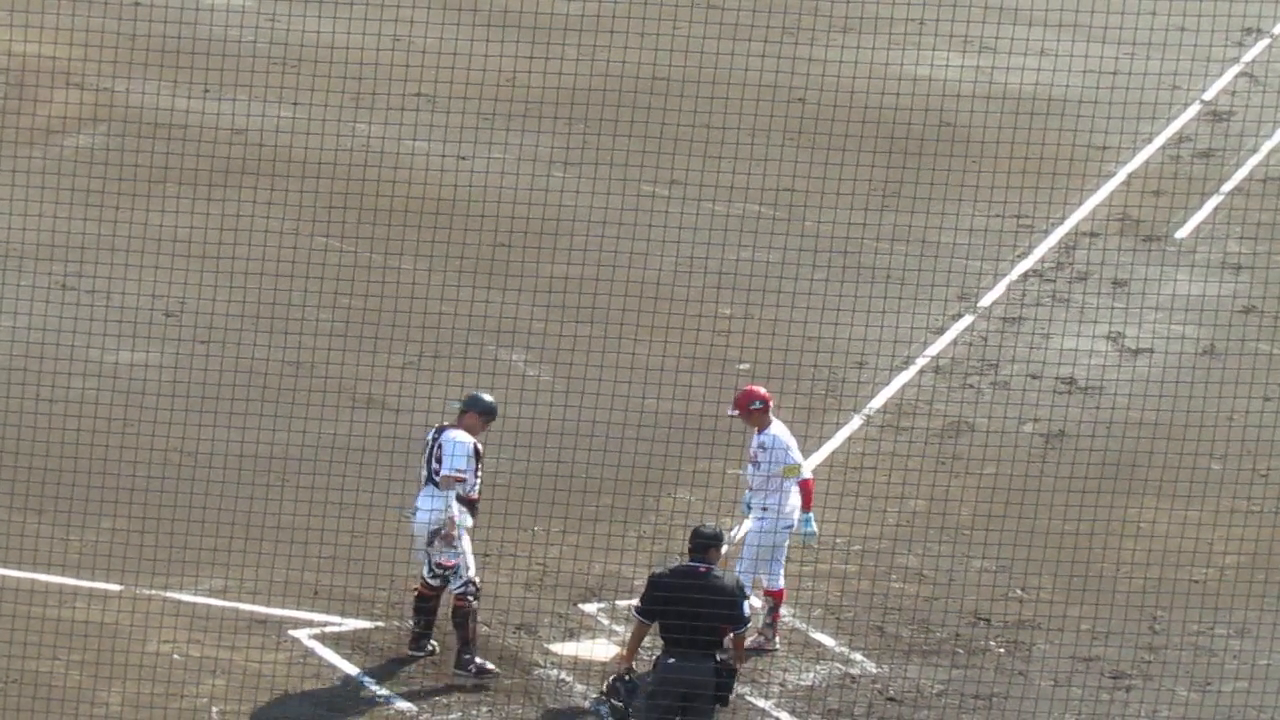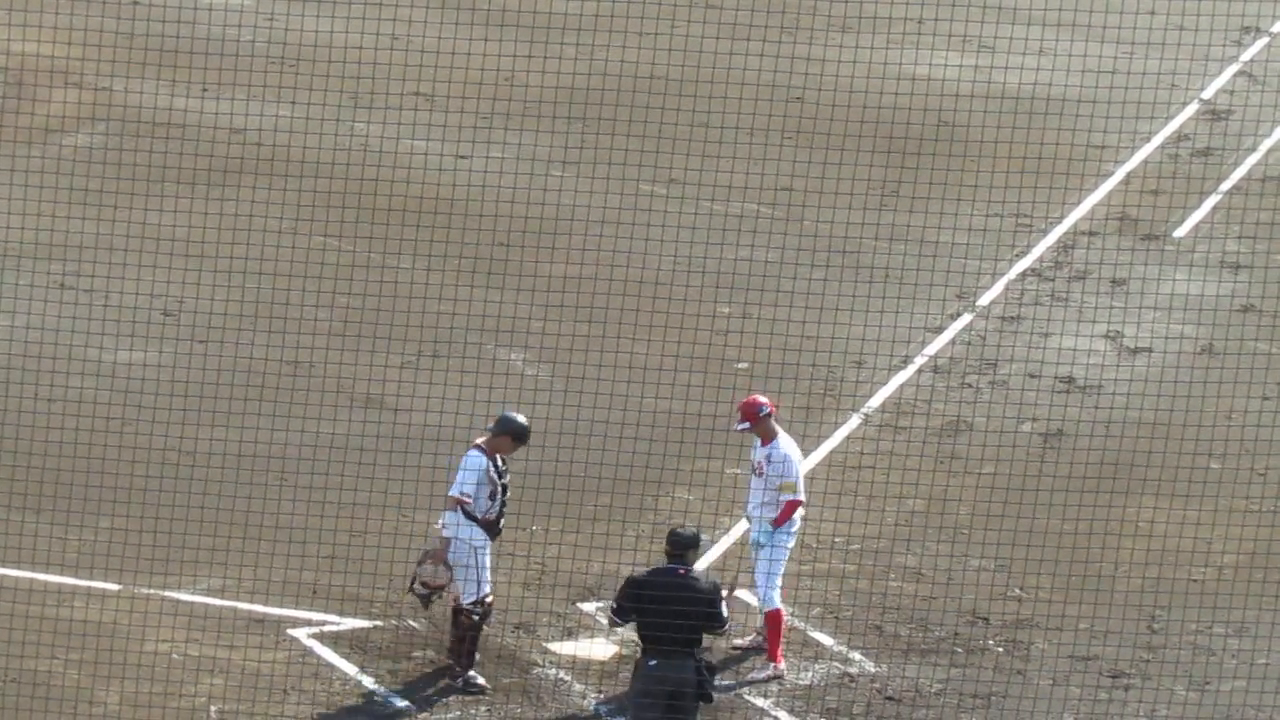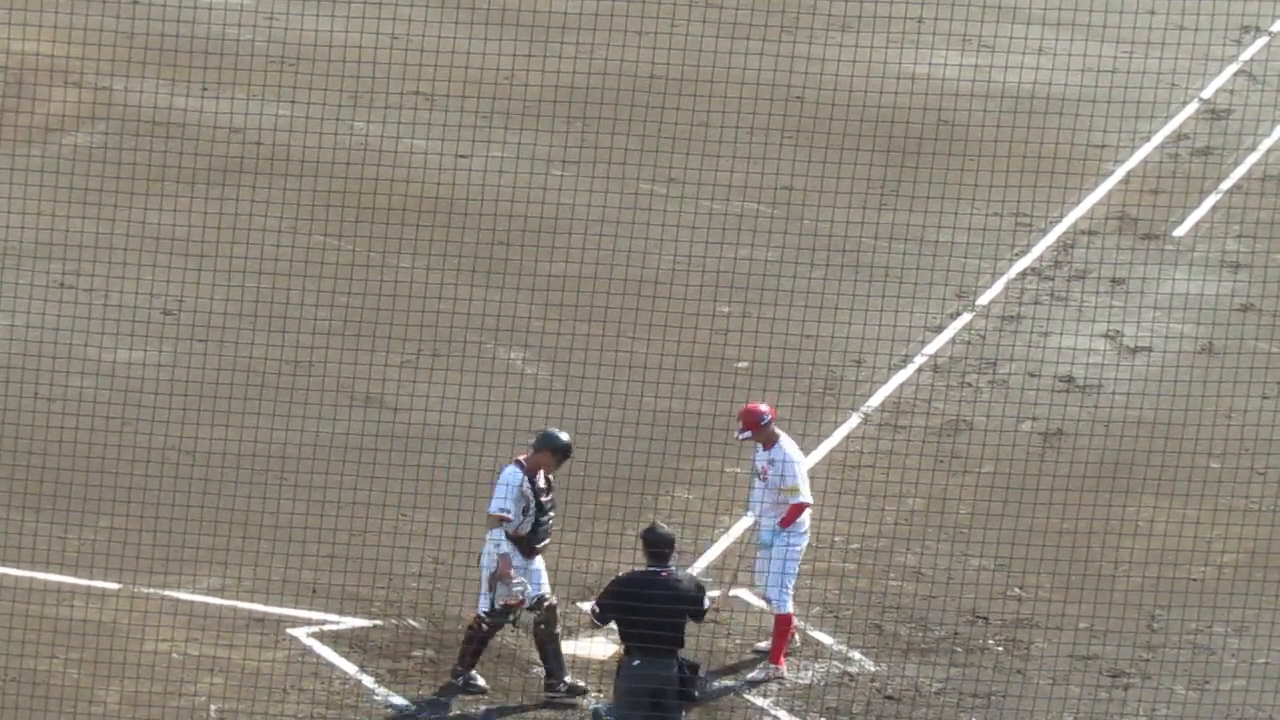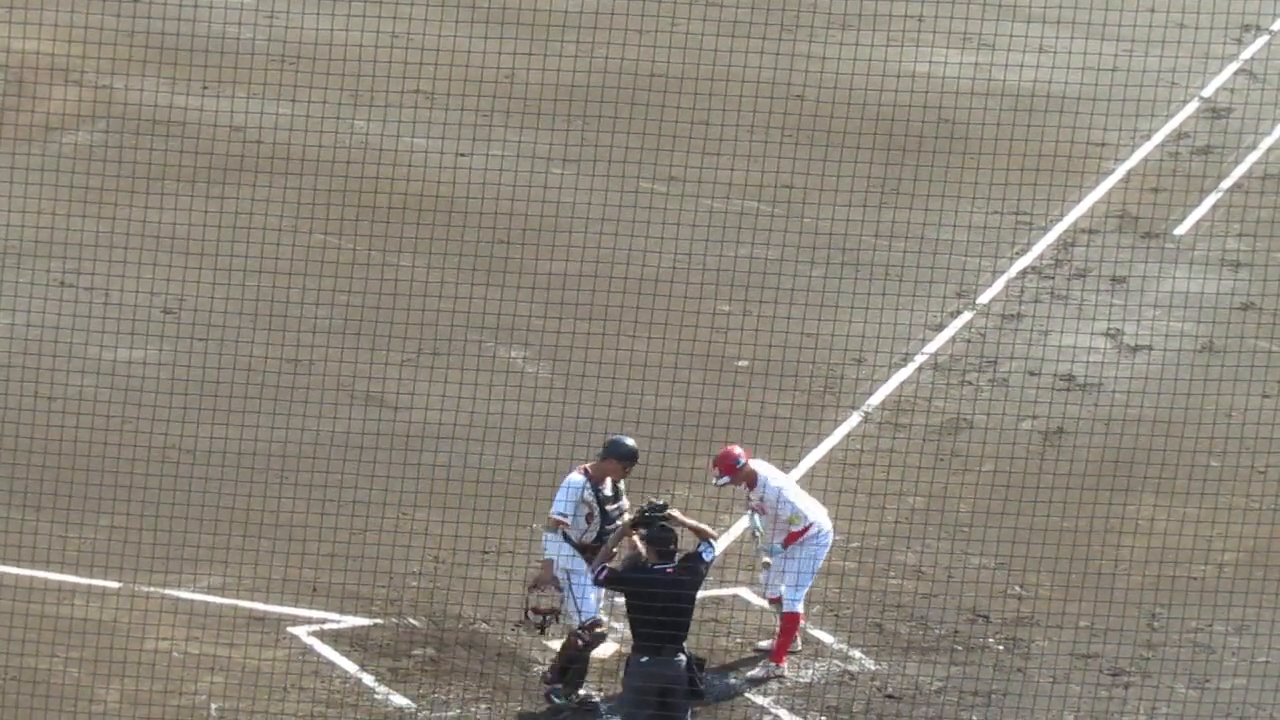
dt=0.4s
person 1, frame 1
left shoulder: (437, 434)
right shoulder: (462, 440)
right elbow: (449, 482)
right wrist: (452, 523)
left hip: (425, 516)
right hip: (444, 521)
left knee: (432, 579)
right knee: (465, 587)
left ankle: (420, 641)
right ankle: (465, 658)
person 1, frame 2
left shoulder: (492, 455)
right shoulder: (477, 459)
right elbow: (455, 502)
right wrist: (444, 543)
left hip: (475, 536)
right hip: (470, 538)
left knee: (463, 592)
right knee: (479, 603)
left ankle: (458, 649)
right ankle: (461, 670)
person 1, frame 3
left shoulder: (543, 475)
right shoulder: (513, 475)
right elbow: (496, 520)
right wrist: (504, 561)
left hip: (530, 554)
right hip: (506, 554)
left knee: (546, 610)
right knee: (492, 615)
left ankle: (556, 681)
right ankle: (462, 670)
person 1, frame 4
left shoulder: (614, 483)
right shoulder: (577, 482)
left elbow: (621, 515)
right elbow: (554, 524)
right wrist: (547, 565)
left hip: (596, 562)
right hip: (572, 563)
left knee: (587, 627)
right knee: (591, 628)
left ankle: (570, 687)
right ankle: (554, 678)
person 2, frame 1
left shoulder: (779, 439)
right shoulder: (760, 433)
left elbow: (804, 479)
left wrist: (807, 517)
right wrist: (749, 496)
left hip: (773, 516)
right hip: (766, 513)
left knee: (742, 576)
right knee: (771, 575)
right ankle: (769, 635)
person 2, frame 2
left shoulder: (786, 452)
right shoulder: (761, 442)
left elbow: (795, 500)
left wrist: (770, 529)
right wrist: (752, 506)
left hip: (777, 528)
right hip: (760, 522)
left knee: (766, 590)
right knee: (766, 581)
left ankle: (775, 662)
right ankle: (766, 635)
person 2, frame 3
left shoulder: (788, 456)
right shoulder: (763, 446)
left elbow: (802, 502)
left wrist: (776, 530)
right wrist: (757, 510)
left hip: (787, 532)
right hip: (768, 528)
left knee: (778, 593)
right knee: (766, 584)
left ankle: (776, 664)
right ankle: (788, 636)
person 2, frame 4
left shoulder: (775, 489)
right shoulder: (749, 473)
left elbow: (806, 522)
left wrist: (781, 547)
right wrist: (754, 518)
left hip: (812, 535)
right hip: (784, 536)
left knee: (792, 594)
right knee: (771, 585)
left ankle: (777, 662)
right ankle: (789, 637)
person 3, frame 1
left shoulder: (662, 579)
right shoulder: (731, 586)
left elbow: (643, 624)
right elbow: (739, 633)
left wrist: (628, 657)
right wrist: (737, 660)
left hip: (671, 665)
right hip: (707, 669)
person 3, frame 2
left shoulder: (639, 583)
right shoulder: (708, 588)
left elbow: (615, 621)
right elbow: (720, 629)
left hip: (651, 667)
right hip: (688, 669)
person 3, frame 3
left shoulder: (624, 584)
right shoulder: (689, 585)
left elbow: (596, 621)
right elbow: (701, 615)
left hip: (635, 667)
right hip: (670, 668)
person 3, frame 4
left shoulder: (634, 577)
right shoulder: (689, 572)
left elbow: (597, 570)
right elbow: (711, 539)
left wrist: (621, 533)
right wrist: (684, 522)
left hip: (643, 664)
right hip: (678, 663)
